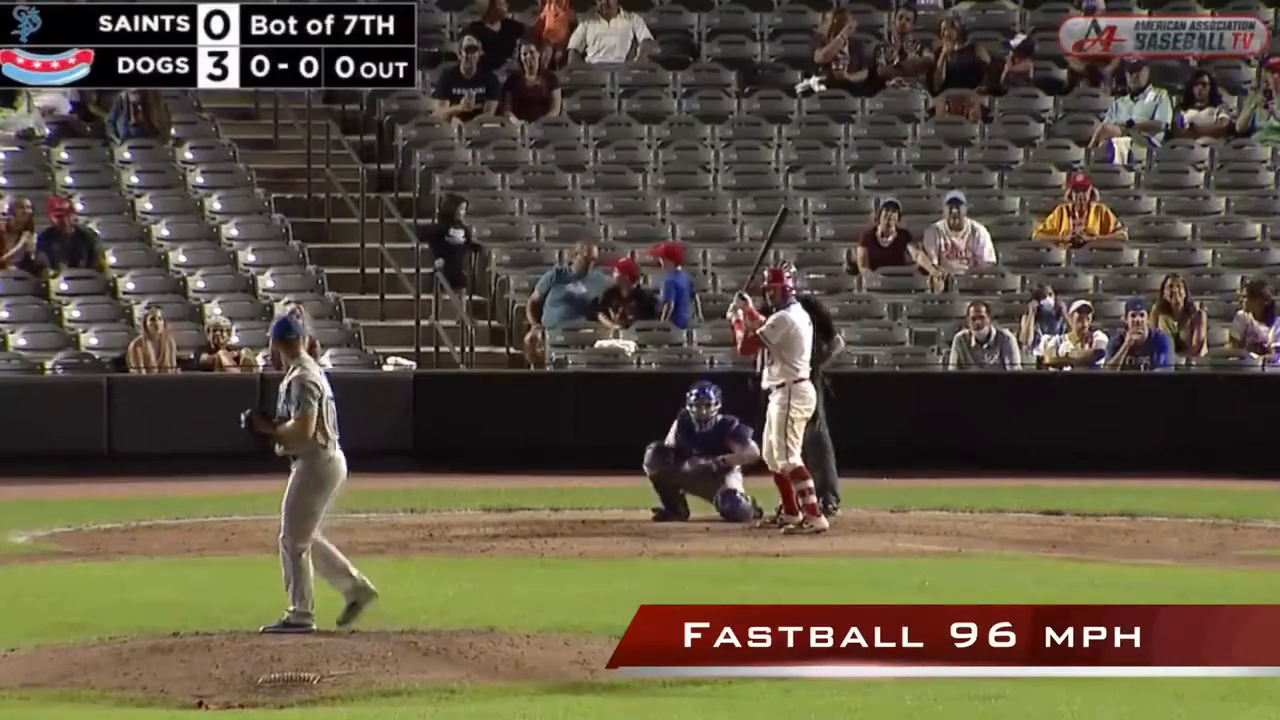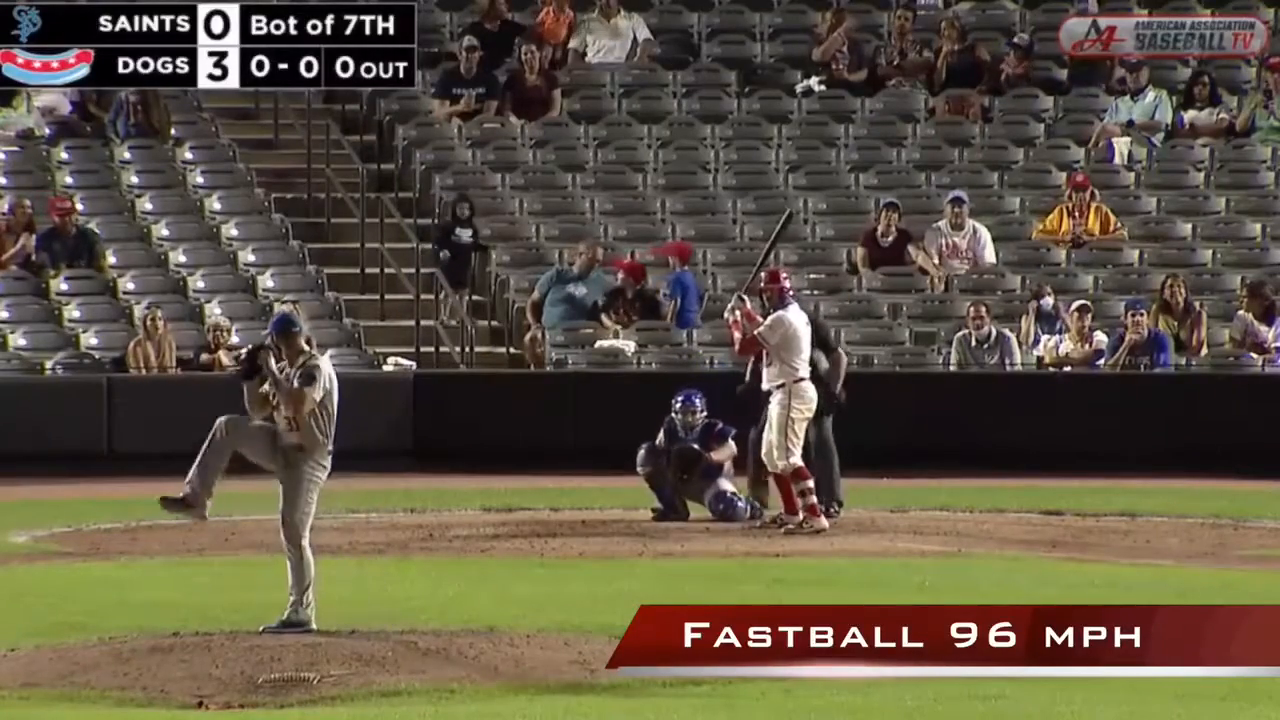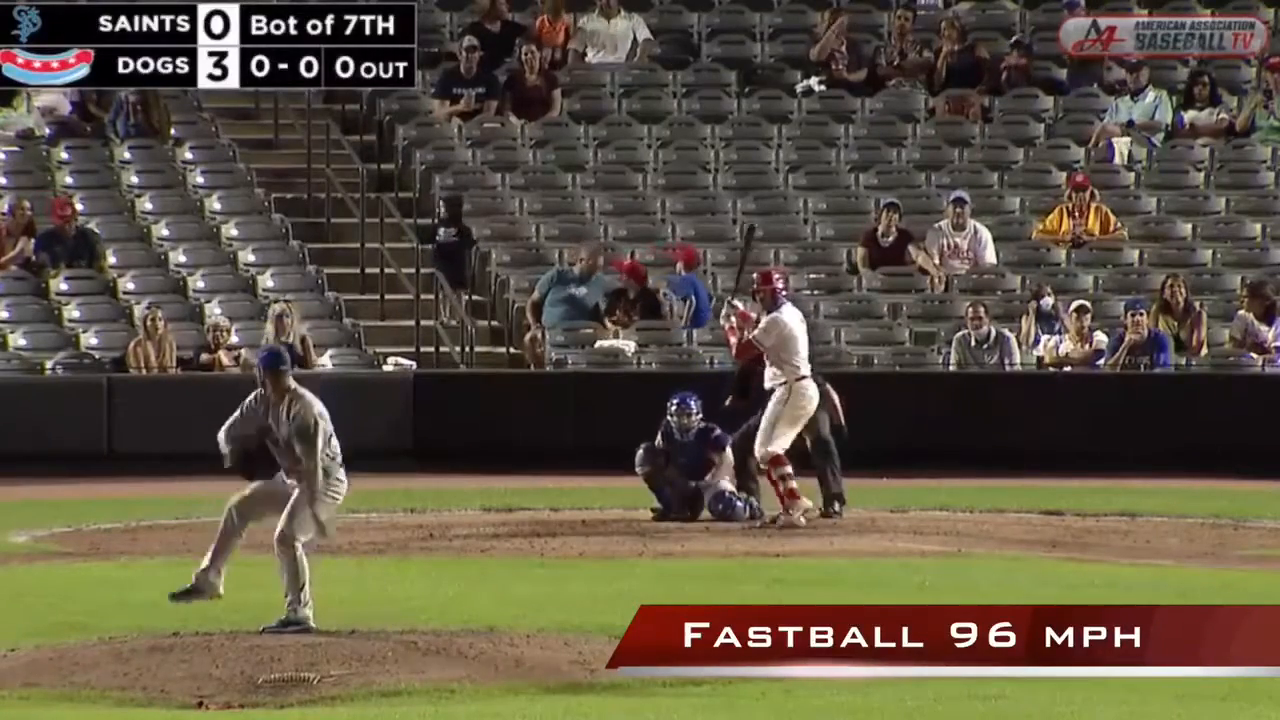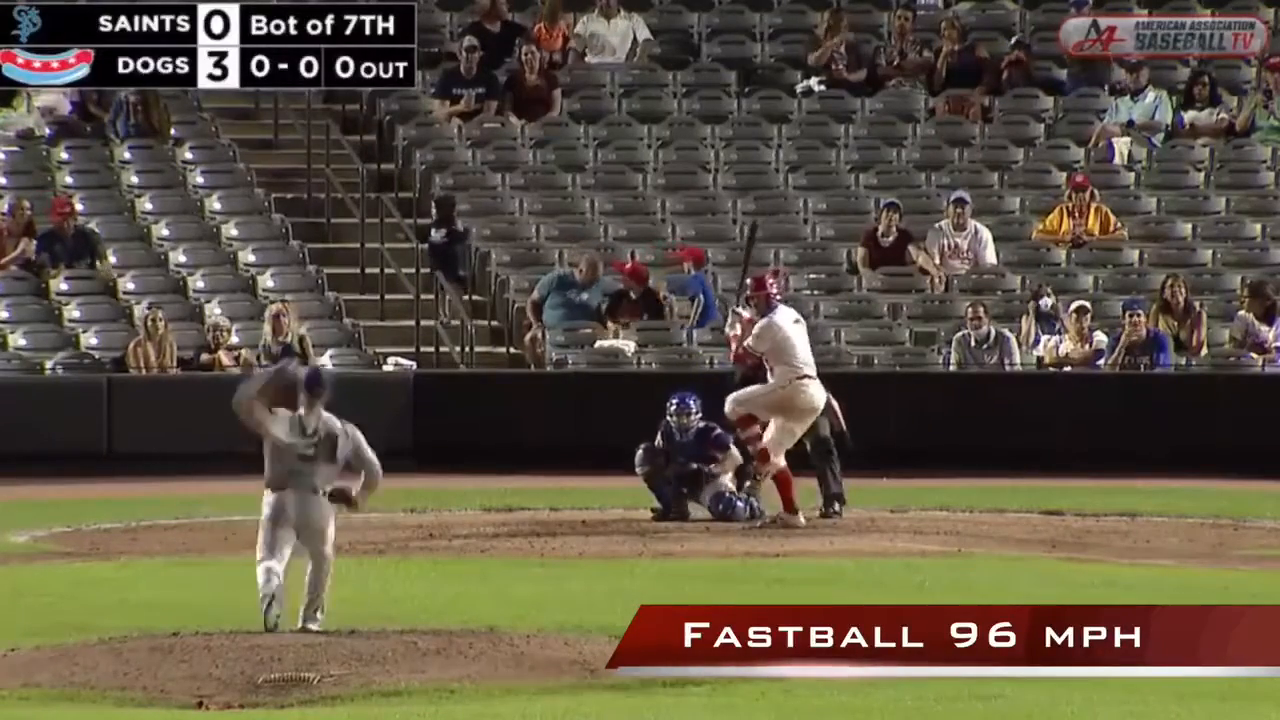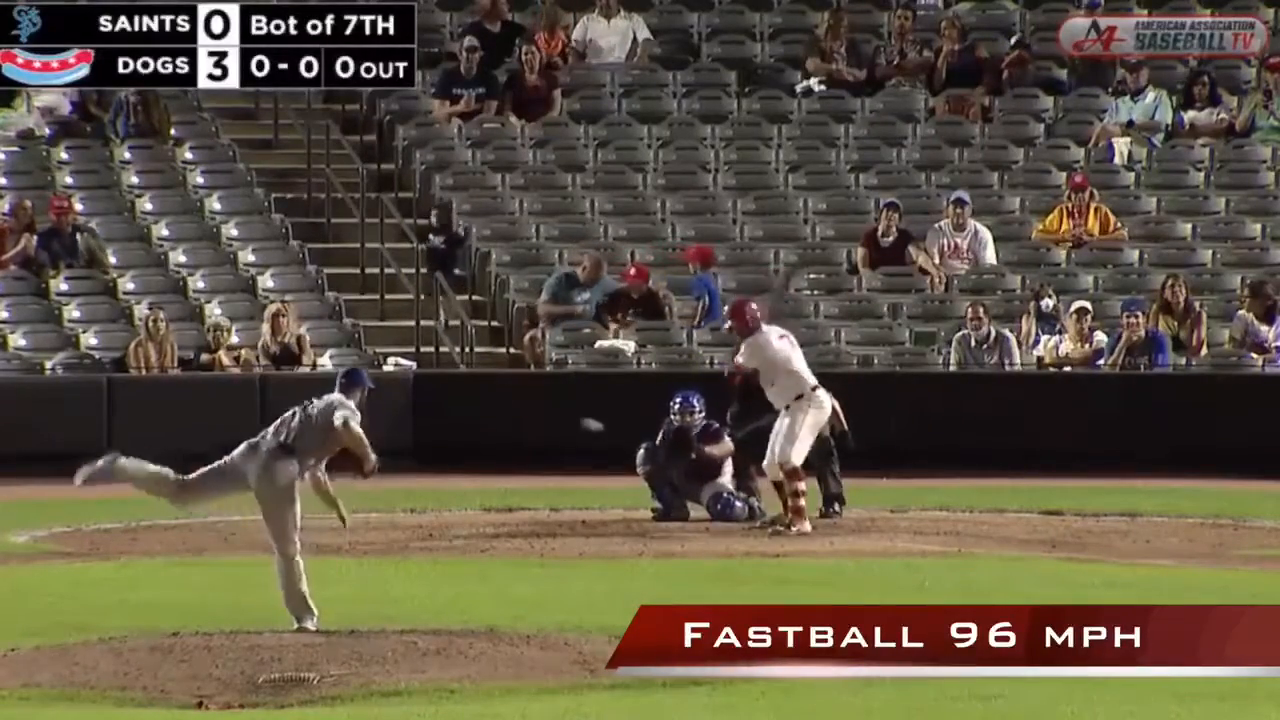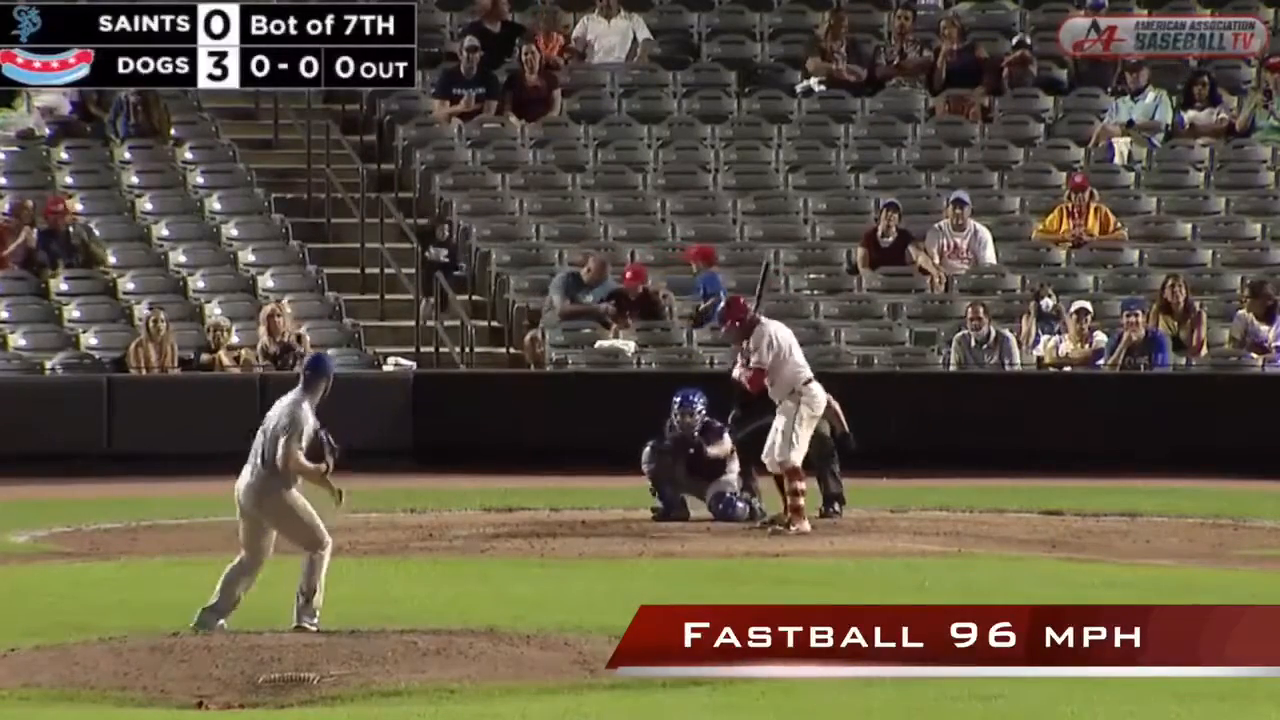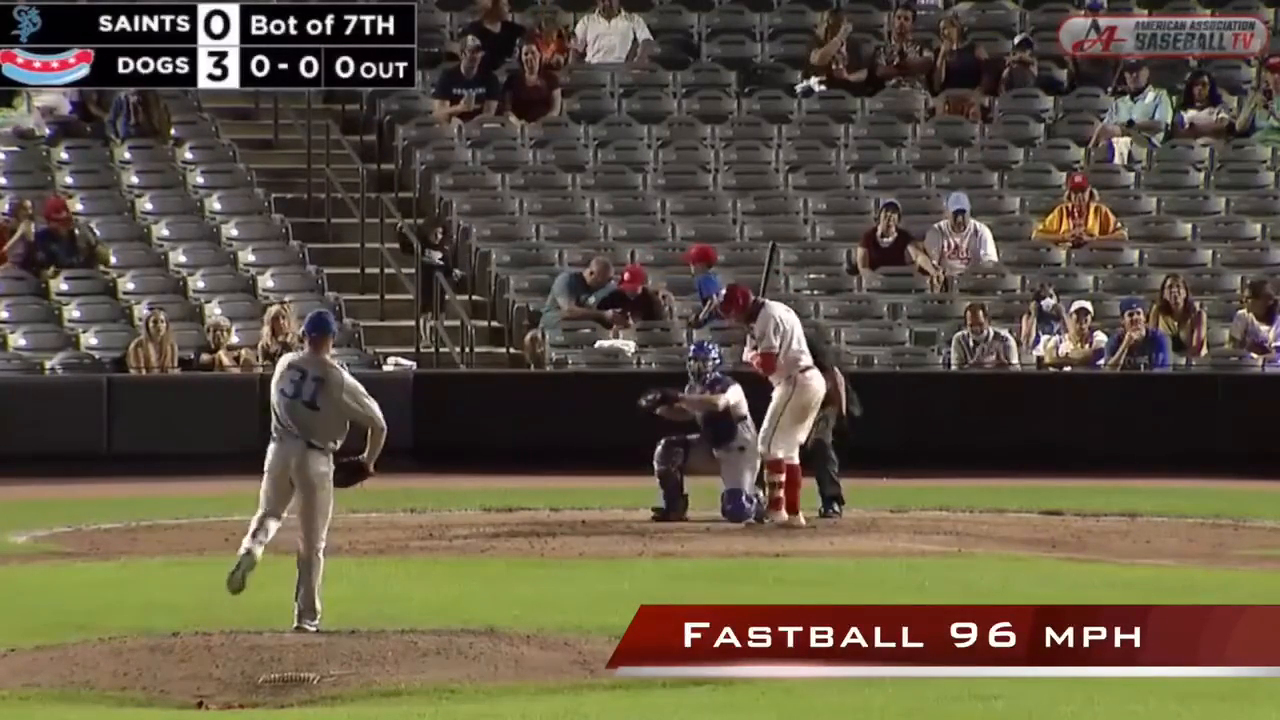
dt=0.4s
person 1, frame 1
left shoulder: (301, 377)
right shoulder: (302, 373)
left elbow: (302, 430)
left wrist: (268, 429)
right wrist: (274, 424)
left hip: (316, 464)
right hip: (325, 461)
left knee: (292, 541)
right knee: (307, 538)
left ankle: (300, 615)
right ankle: (356, 588)
person 1, frame 2
left shoulder: (315, 368)
right shoulder: (283, 367)
left elbow: (295, 407)
right elbow: (258, 413)
left wrist: (267, 373)
right wrist: (252, 377)
left hip: (308, 459)
right hip: (279, 448)
left knee: (293, 537)
right knee: (226, 426)
left ankle: (300, 616)
right ankle: (196, 498)
person 1, frame 3
left shoulder: (306, 411)
right shoulder: (261, 399)
left elbow: (313, 466)
right elbow: (228, 432)
left wrist: (315, 514)
right wrist: (233, 451)
left hip: (325, 483)
right hip: (291, 479)
left knee: (286, 539)
right knee: (238, 510)
left ankle: (299, 615)
right ankle: (207, 582)
person 1, frame 4
left shoulder: (280, 418)
right shoulder: (343, 431)
right elbow: (374, 474)
right wrist: (357, 497)
left hip: (280, 503)
right hip: (315, 505)
left knee: (270, 562)
right knee: (321, 557)
left ankle: (271, 588)
right ankle: (312, 617)
person 1, frame 5
left shoulder: (314, 406)
right shoulder: (346, 408)
right elbow: (348, 431)
left wrist: (335, 503)
right wrist: (368, 459)
left hip: (249, 456)
right hip: (276, 472)
left knee: (180, 489)
right knee: (288, 551)
left ankle: (116, 467)
right ankle: (303, 618)
person 1, frame 6
left shoulder: (287, 402)
right shoulder: (300, 413)
right elbow: (287, 462)
left wrist: (327, 484)
right wrist: (321, 470)
left hip: (247, 484)
right hip: (270, 489)
left knee: (253, 556)
right knee: (319, 545)
left ankle: (212, 615)
right ankle: (305, 618)
person 1, frame 7
left shoulder: (286, 364)
right shoulder: (343, 382)
right elbow: (378, 426)
right wrist: (369, 460)
left hip: (279, 453)
right hip: (315, 461)
left knee: (269, 513)
right knee: (312, 545)
left ankle: (249, 553)
right ankle: (306, 618)
person 2, frame 1
left shoulder: (784, 318)
right shoulder: (798, 314)
left elbow: (745, 347)
right elbow: (767, 332)
left wrist: (737, 318)
right wrist: (749, 310)
left hip: (790, 394)
right hip: (785, 393)
left knee: (787, 457)
right knee: (773, 456)
left ankle: (814, 516)
right ankle: (791, 513)
person 2, frame 2
left shoulder: (781, 318)
right shoulder: (796, 315)
left elbow: (743, 348)
right elbow: (765, 333)
left wrist: (733, 319)
right wrist: (746, 312)
left hip: (791, 393)
right hip: (786, 393)
left knee: (788, 457)
right knee: (772, 455)
left ankle: (815, 517)
right ankle: (792, 513)
person 2, frame 3
left shoulder: (776, 320)
right shoulder: (790, 313)
left elbow: (740, 352)
right elbow: (761, 327)
left wrist: (729, 325)
right wrist: (741, 314)
left hip: (794, 390)
right hip: (800, 390)
left knee: (768, 448)
right knee: (765, 450)
left ankle: (795, 502)
right ankle: (788, 510)
person 2, frame 4
left shoulder: (767, 325)
right shoulder: (789, 313)
left elbow: (739, 358)
left wrist: (735, 332)
right wrist: (749, 321)
left hip: (796, 389)
right hip: (813, 392)
left knee: (735, 404)
right knee: (773, 449)
left ankle: (764, 466)
right ankle: (791, 513)
person 2, frame 5
left shoulder: (754, 344)
right shoulder: (777, 333)
left elbow: (738, 368)
left hip: (808, 403)
right hip: (794, 406)
left knee: (785, 457)
right knee: (773, 465)
left ankle: (799, 519)
right ankle: (793, 513)
person 2, frame 6
left shoulder: (762, 334)
right shoulder: (769, 327)
left elbow: (755, 383)
right elbow: (767, 369)
left wrist: (738, 371)
right wrist: (745, 363)
left hip: (802, 396)
right hip: (792, 398)
left knee: (786, 455)
right knee: (772, 457)
left ankle: (799, 519)
right ankle: (792, 514)
person 2, frame 7
left shoulder: (766, 317)
right shoulder: (777, 309)
left elbow: (766, 365)
left wrist: (751, 356)
right wrist: (754, 353)
left hip: (797, 383)
right hip: (809, 381)
left knee: (770, 445)
right knee: (787, 448)
left ankle: (775, 510)
right ankle: (792, 513)
